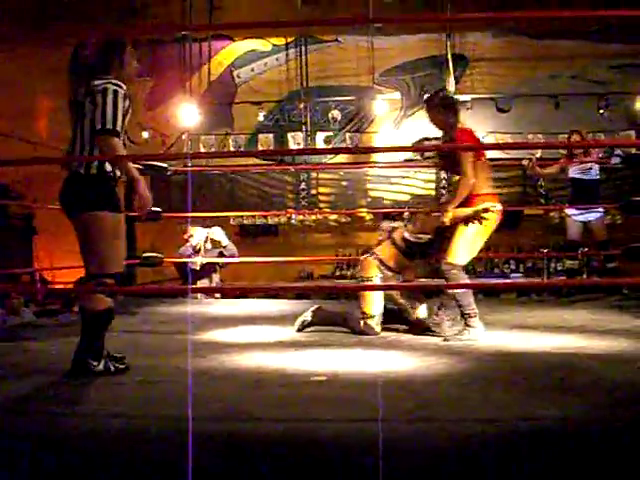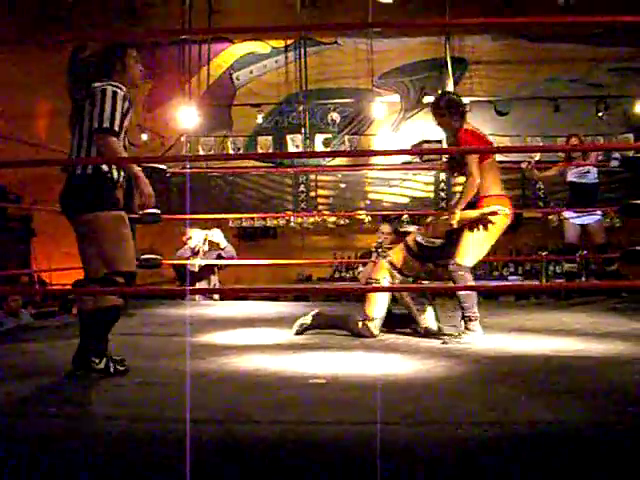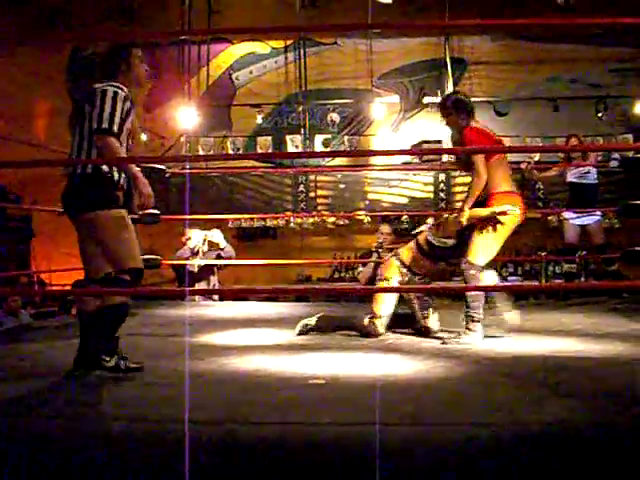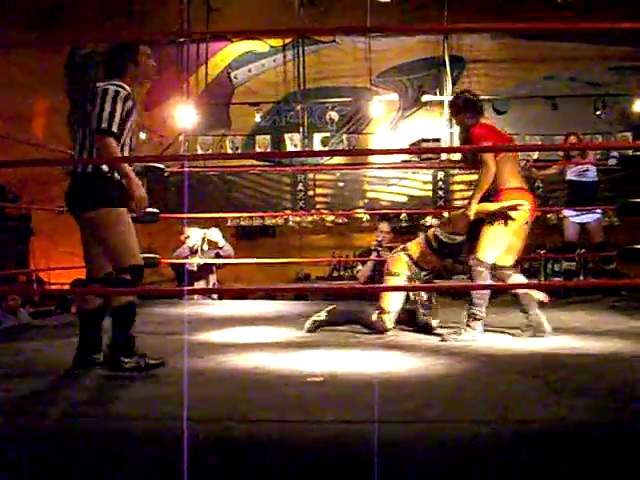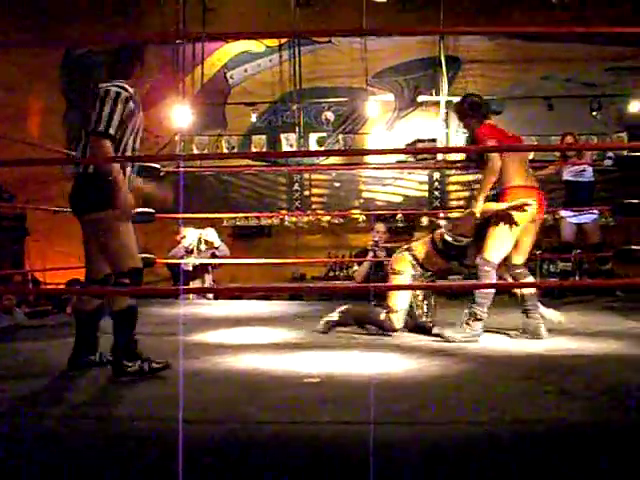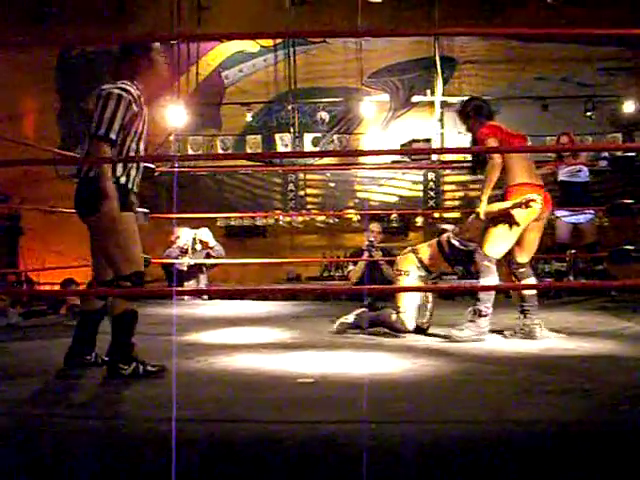
dt=0.1s
person 1, frame 1
left shoulder: (88, 94)
right shoulder: (111, 90)
right elbow: (107, 141)
right wrist: (137, 180)
left hip: (79, 189)
right hip: (96, 189)
left knee: (97, 274)
right knee: (111, 274)
left ankle: (90, 351)
right ankle: (91, 355)
person 1, frame 2
left shoulder: (90, 96)
right shoulder: (111, 91)
right elbow: (106, 140)
right wrist: (139, 177)
left hip: (79, 190)
right hip: (95, 190)
left knee: (96, 275)
right knee: (122, 271)
left ankle: (90, 351)
right ankle: (93, 352)
person 1, frame 3
left shoulder: (104, 95)
right shoulder: (112, 92)
right elbow: (104, 140)
right wrist: (137, 178)
left hip: (86, 193)
right hip: (95, 191)
left knee: (98, 276)
right knee: (129, 268)
left ankle: (88, 352)
right ankle: (103, 349)
person 1, frame 4
left shoulder: (113, 94)
right shoulder: (115, 91)
right elbow: (103, 140)
right wrist: (133, 181)
left hip: (91, 191)
right hip: (98, 190)
left knee: (99, 274)
right knee: (129, 267)
left ankle: (88, 350)
right ankle: (122, 351)
person 1, frame 5
left shoulder: (126, 96)
right shoulder: (117, 92)
right elbow: (100, 141)
left wrist: (145, 188)
right wrist: (122, 188)
left hip: (99, 194)
right hip: (99, 192)
left knee: (100, 276)
right knee: (128, 272)
left ankle: (84, 352)
right ankle: (126, 357)
person 1, frame 6
left shoulder: (134, 98)
right shoulder: (121, 93)
right elbow: (100, 145)
left wrist: (126, 199)
right wrist: (109, 195)
left hip: (112, 194)
right hip: (104, 195)
left knee: (106, 277)
right knee: (129, 275)
left ankle: (81, 350)
right ankle: (122, 359)
person 2, frame 1
left shoulder: (459, 135)
right shoulder: (458, 134)
left elbow: (468, 178)
left wrist: (450, 208)
right wrist: (448, 202)
left hip: (484, 207)
right hip: (485, 205)
left knee: (451, 265)
right knee: (451, 260)
left ankle: (472, 325)
right ankle: (443, 312)
person 2, frame 2
left shoulder: (465, 136)
right shoulder: (469, 134)
left elbow: (474, 179)
left wrist: (458, 209)
right wrist: (457, 206)
left hip: (492, 208)
right hip: (496, 206)
left knee: (459, 266)
right knee: (460, 263)
left ankle: (472, 327)
right ankle: (468, 314)
person 2, frame 3
left shoulder: (470, 134)
right shoulder: (484, 133)
left elbow: (481, 174)
left wrist: (466, 206)
right wrist: (471, 204)
left hip: (502, 206)
right hip: (513, 204)
left knee: (470, 266)
right knee: (478, 265)
left ankle: (473, 329)
person 2, frame 4
left shoulder: (478, 131)
right shoulder: (494, 131)
left elbow: (489, 169)
left wrist: (473, 201)
right wrist: (480, 200)
left hip: (510, 202)
right hip: (524, 201)
left knee: (480, 263)
right knee: (505, 266)
left ankle: (474, 326)
right ankle: (535, 320)
person 2, frame 5
left shoulder: (483, 130)
right shoulder: (506, 133)
left elbow: (494, 164)
left wrist: (479, 199)
left hip: (518, 199)
right hip: (536, 200)
left knee: (487, 262)
right knee: (516, 264)
left ankle: (474, 325)
right ankle: (534, 322)
person 2, frame 6
left shoulder: (485, 131)
right shoulder: (510, 133)
left elbow: (496, 162)
left wrist: (483, 199)
left hip: (522, 197)
right hip: (541, 199)
left knee: (486, 257)
right knee: (520, 263)
left ankle: (480, 322)
right ankle: (530, 323)
person 3, frame 1
left shoulder: (444, 236)
right shoulder: (426, 223)
right elbow: (447, 215)
right wrist: (475, 209)
left hip: (396, 274)
right hip: (375, 267)
left knee: (423, 323)
right knee: (370, 328)
left ankle: (381, 312)
right ankle: (317, 315)
person 3, frame 2
left shoulder: (455, 242)
right shoulder: (438, 229)
right elbow: (454, 219)
right wrist: (483, 212)
left hip: (407, 278)
right hip: (385, 270)
left knee: (431, 329)
right knee: (369, 330)
left ankle: (382, 317)
right ankle: (317, 319)
person 3, frame 3
left shoulder: (469, 243)
right shoulder: (451, 228)
left elbow: (484, 273)
left wrist: (504, 307)
right wrist: (491, 211)
left hip: (417, 277)
right hip: (395, 267)
left knee: (430, 329)
right knee: (375, 328)
left ankle: (388, 317)
right ankle: (320, 322)
person 3, frame 4
left shoulder: (477, 241)
right shoulder: (461, 224)
right wrist: (502, 206)
left hip: (423, 272)
right hip: (402, 263)
left knee: (429, 325)
right knee: (382, 324)
left ankle: (391, 312)
right ankle: (330, 316)
person 3, frame 5
right shoulder: (467, 228)
left elbow: (507, 276)
right elbow: (479, 211)
left wrist: (540, 307)
right wrist: (511, 205)
left hip: (426, 270)
right hip: (408, 262)
left knee: (425, 326)
right knee: (393, 324)
left ankle: (373, 314)
right ankle: (346, 315)
person 3, frame 6
right shoulder: (473, 232)
right elbow: (483, 213)
right wrist: (512, 204)
left hip: (426, 273)
right hip: (412, 263)
left knee: (421, 326)
right knee: (404, 325)
left ankle: (374, 310)
right ankle: (361, 318)
person 4, frame 1
left shoulder: (594, 155)
right shoulder: (566, 162)
right elbow: (542, 173)
right wrist: (532, 167)
left hip: (594, 206)
right hip: (574, 207)
left knee: (603, 241)
right knee: (572, 242)
right ankle: (571, 275)
person 4, frame 2
left shoulder: (592, 159)
right shoulder: (565, 166)
right elbow: (540, 176)
right wrist: (531, 170)
left hip: (592, 209)
right hip: (572, 210)
left knee: (602, 245)
right knee: (570, 245)
left ankle: (612, 274)
right ankle: (570, 278)
person 4, frame 3
left shoulder: (591, 159)
right shoulder: (565, 166)
right elbow: (540, 176)
right wrist: (530, 170)
left hip: (592, 210)
right hip: (572, 210)
left knee: (600, 246)
right knee: (570, 246)
right ankle: (569, 278)
person 4, frame 4
left shoulder: (590, 157)
right shoulder: (565, 164)
right elbow: (540, 174)
left hip: (591, 208)
right hip: (572, 209)
left knee: (600, 244)
right knee: (570, 243)
right ankle: (569, 277)
person 4, frame 5
left shoulder: (587, 158)
right shoulder: (561, 164)
right elbow: (538, 174)
left hip: (588, 209)
right hip: (568, 209)
left knee: (596, 244)
right knee: (566, 244)
left ankle: (606, 272)
right ankle: (566, 274)
person 4, frame 6
left shoulder: (582, 158)
right shoulder: (557, 165)
left hip: (584, 208)
right hip: (564, 209)
left knee: (591, 244)
right knee: (562, 243)
